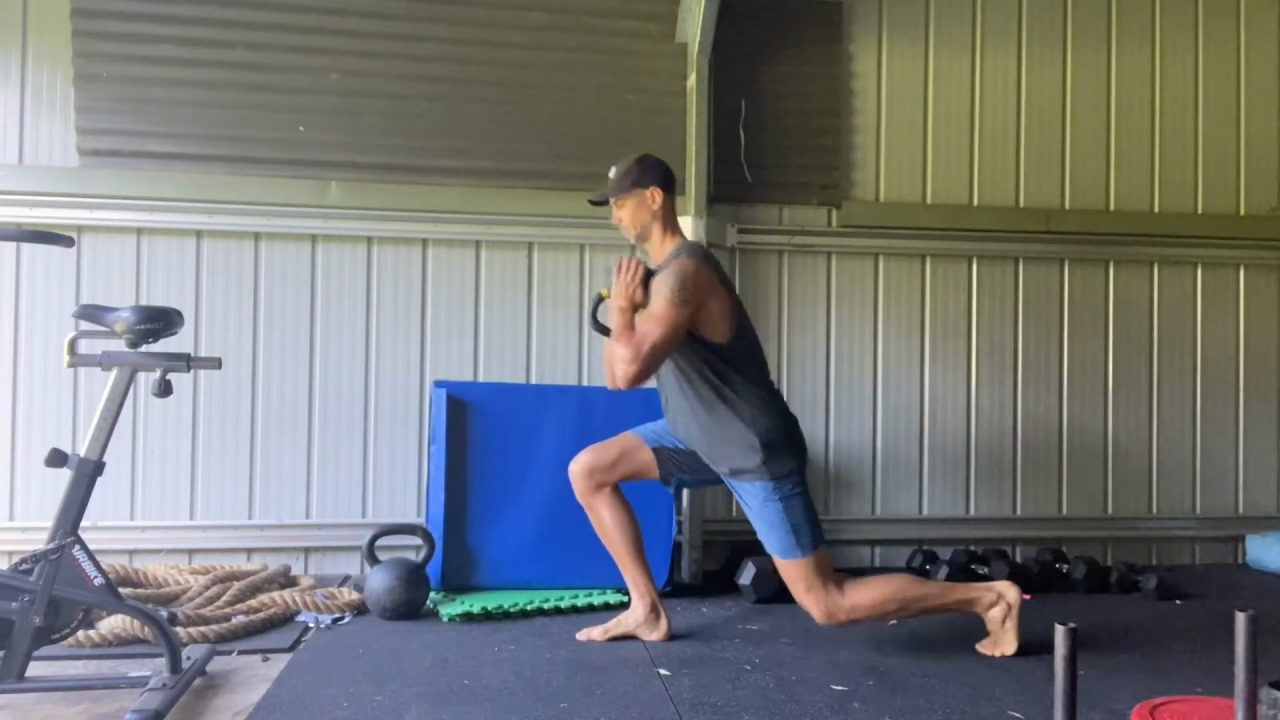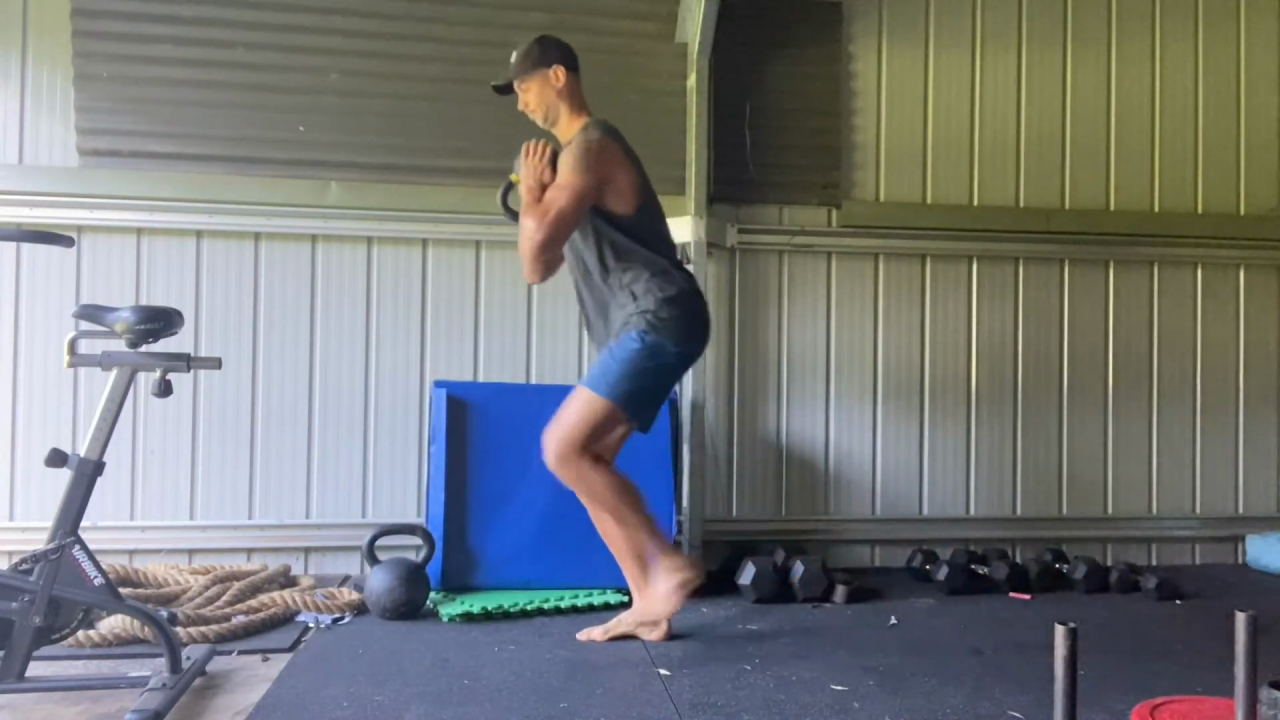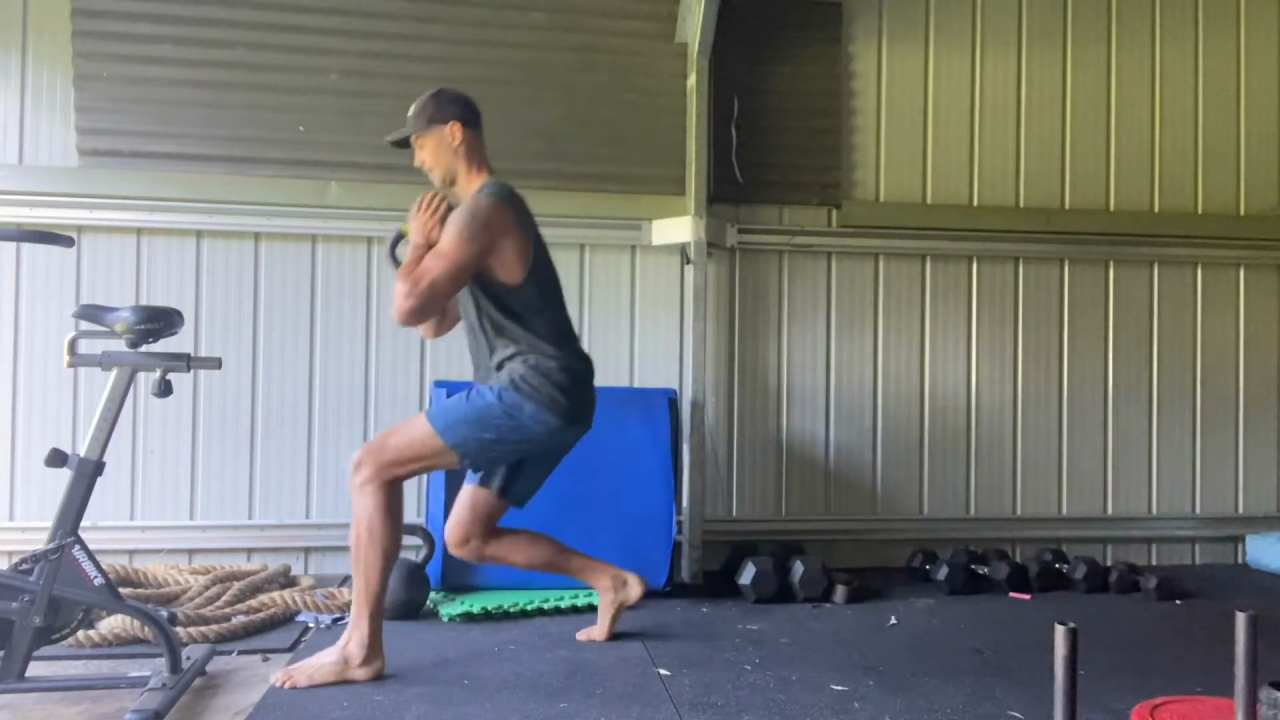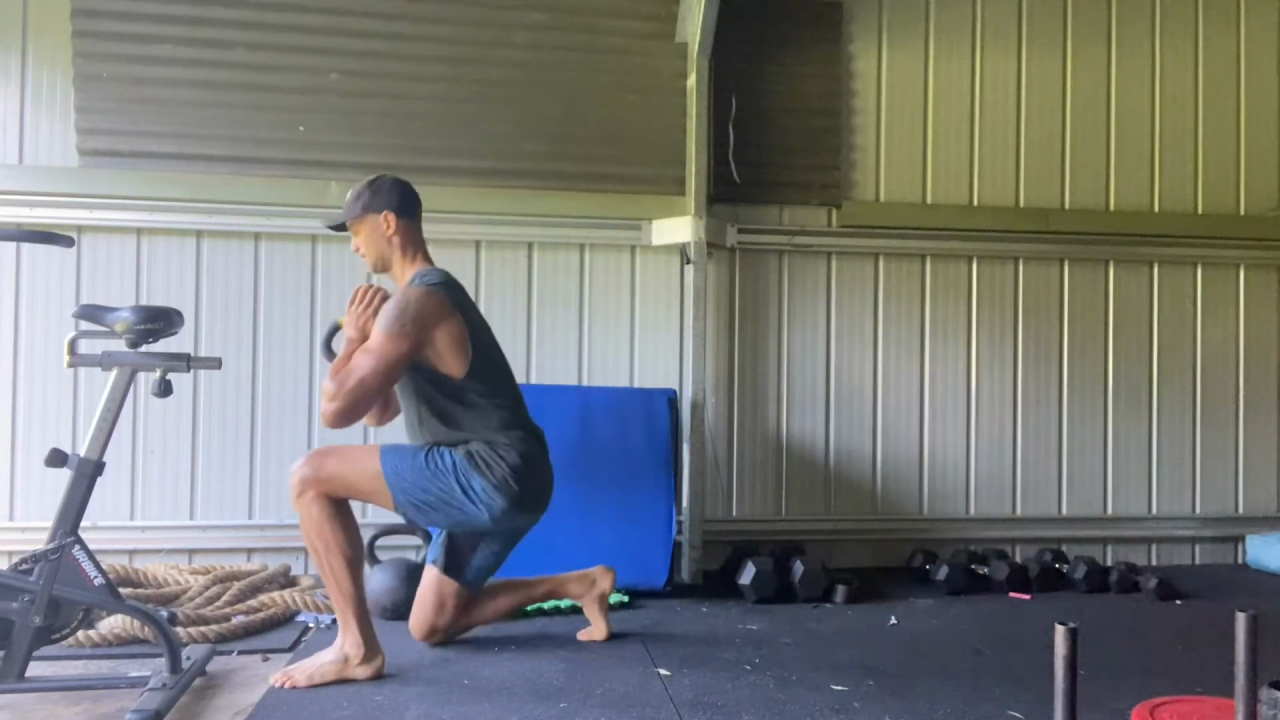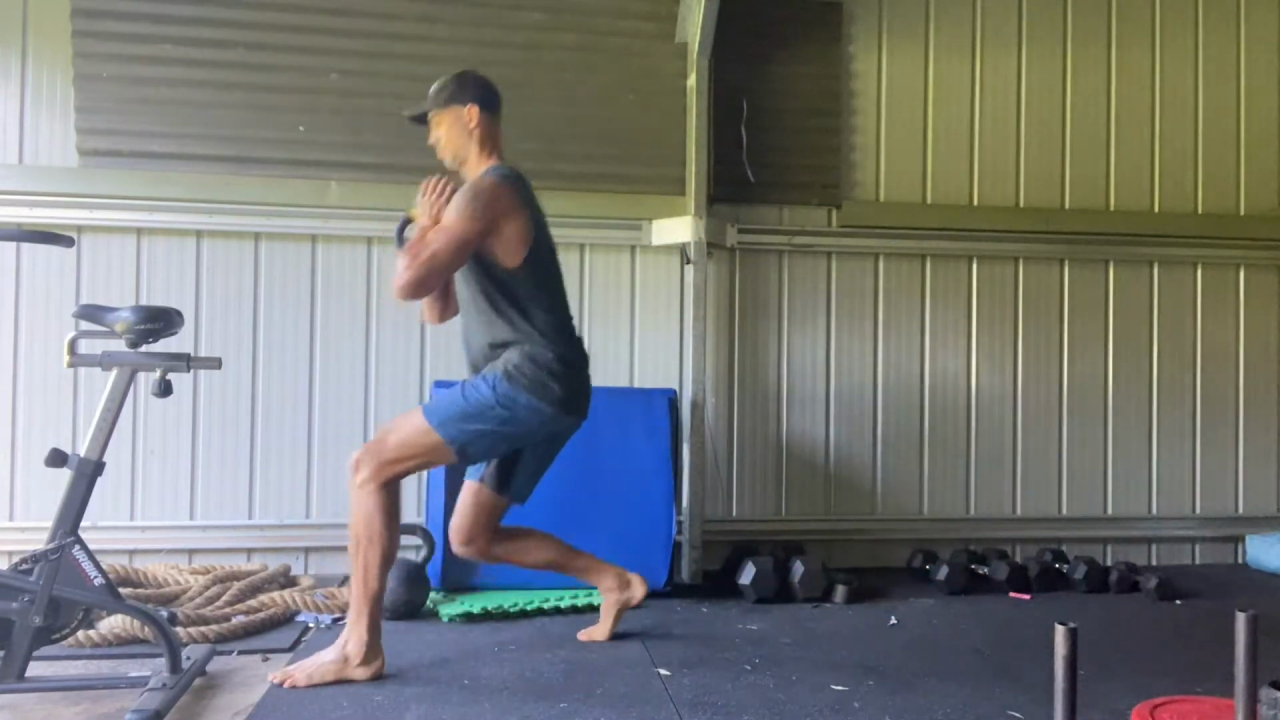
dt=0.5s
person 1, frame 1
left shoulder: (683, 273)
right shoulder: (664, 274)
left elbow: (633, 369)
right elbow: (616, 379)
left wrist: (624, 308)
right wrist: (621, 312)
left hip: (755, 451)
right hip: (709, 439)
left knee: (827, 603)
right knee: (587, 471)
left ankle: (990, 598)
right ankle: (646, 609)
person 1, frame 2
left shoulder: (589, 147)
right shoulder: (569, 156)
left elbow: (539, 242)
right elbow: (537, 268)
left wrist: (534, 190)
right wrist: (534, 198)
left hip: (661, 321)
right hip: (643, 330)
left knee: (564, 449)
right knee: (585, 461)
left ankle: (669, 562)
right ankle: (648, 606)
person 1, frame 3
left shoulder: (481, 210)
right shoulder: (480, 211)
left elbow: (409, 308)
right elbow: (437, 324)
left wrist: (420, 244)
right wrist: (429, 246)
left hip: (537, 390)
right hip: (546, 398)
left knee: (372, 465)
right knee: (467, 536)
left ankle: (359, 647)
right ankle: (611, 580)
person 1, frame 4
left shoulder: (415, 303)
right shoulder: (425, 298)
left elbow: (336, 408)
right elbow: (380, 410)
left wrist: (354, 339)
right wrist: (366, 340)
left hip: (494, 477)
right hip: (500, 481)
left knee: (310, 476)
right knee: (431, 627)
left ankle: (356, 648)
right ankle: (584, 584)
person 1, frame 5
left shoulder: (488, 188)
right shoulder: (483, 196)
left elbow: (408, 283)
right elbow: (439, 309)
left wrist: (427, 225)
right wrist: (435, 234)
left hip: (529, 380)
right hip: (542, 391)
left knee: (373, 465)
right knee: (472, 538)
left ankle: (359, 649)
right ankle: (614, 582)
